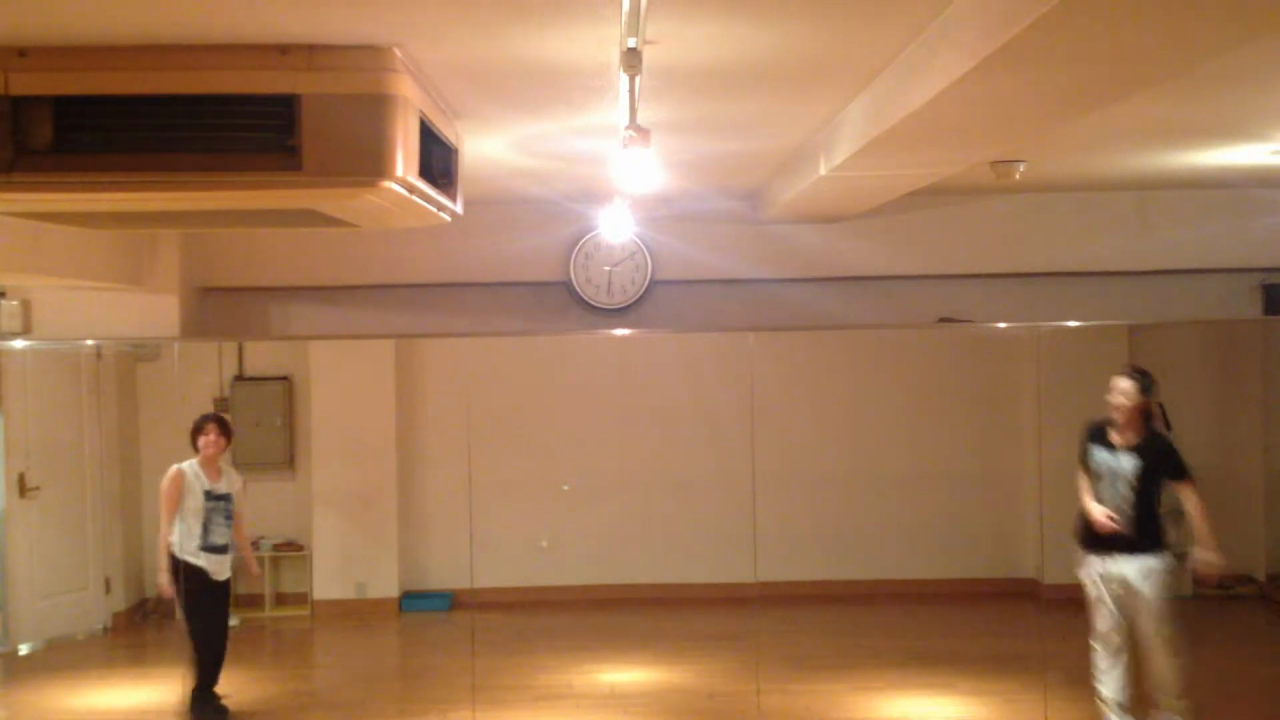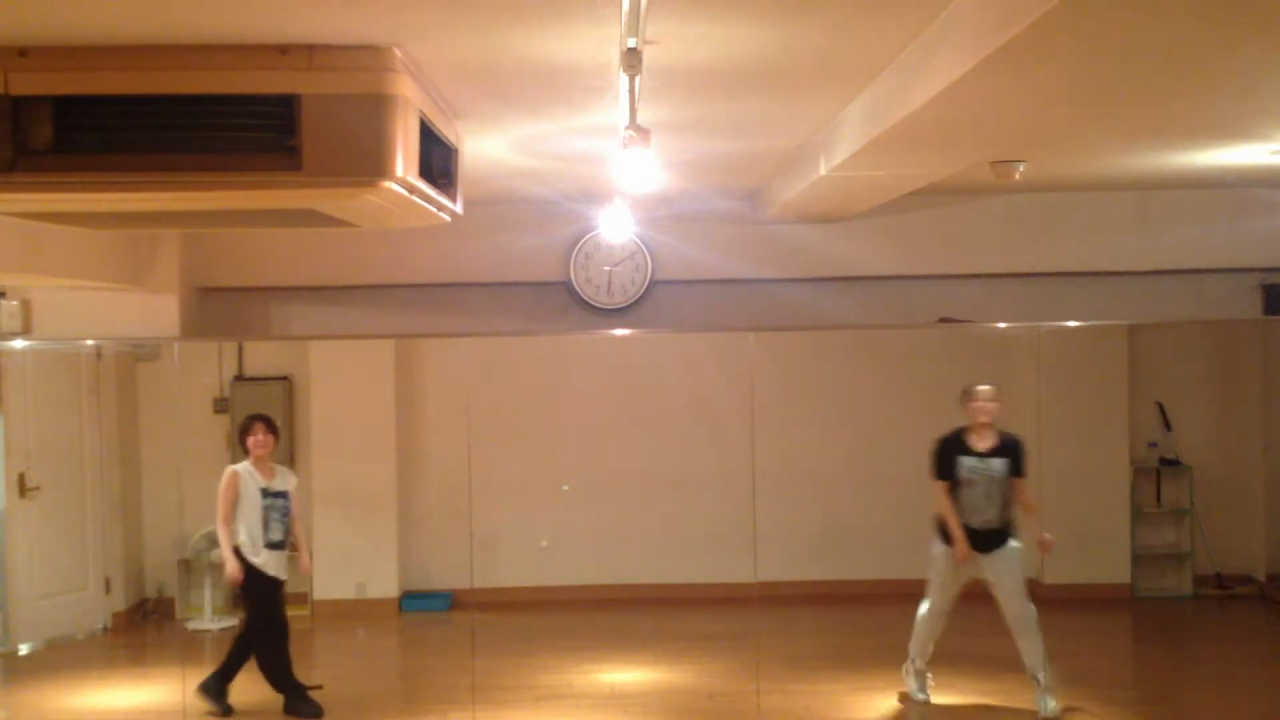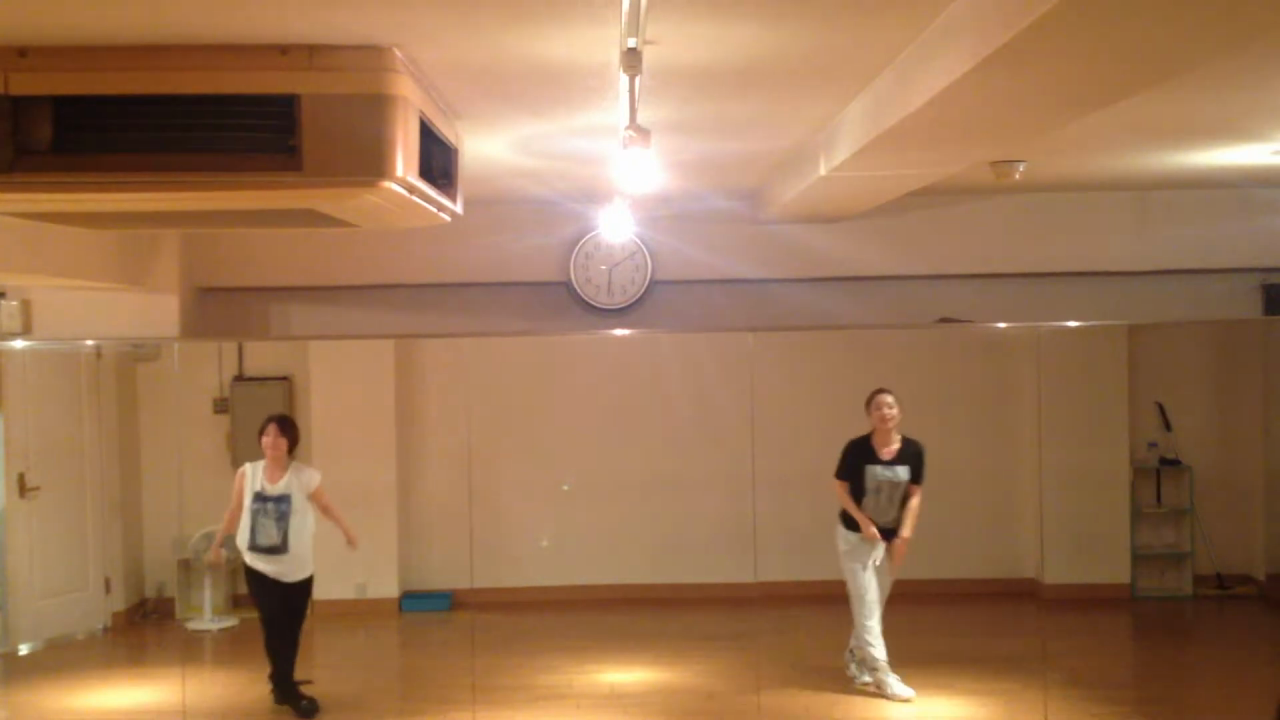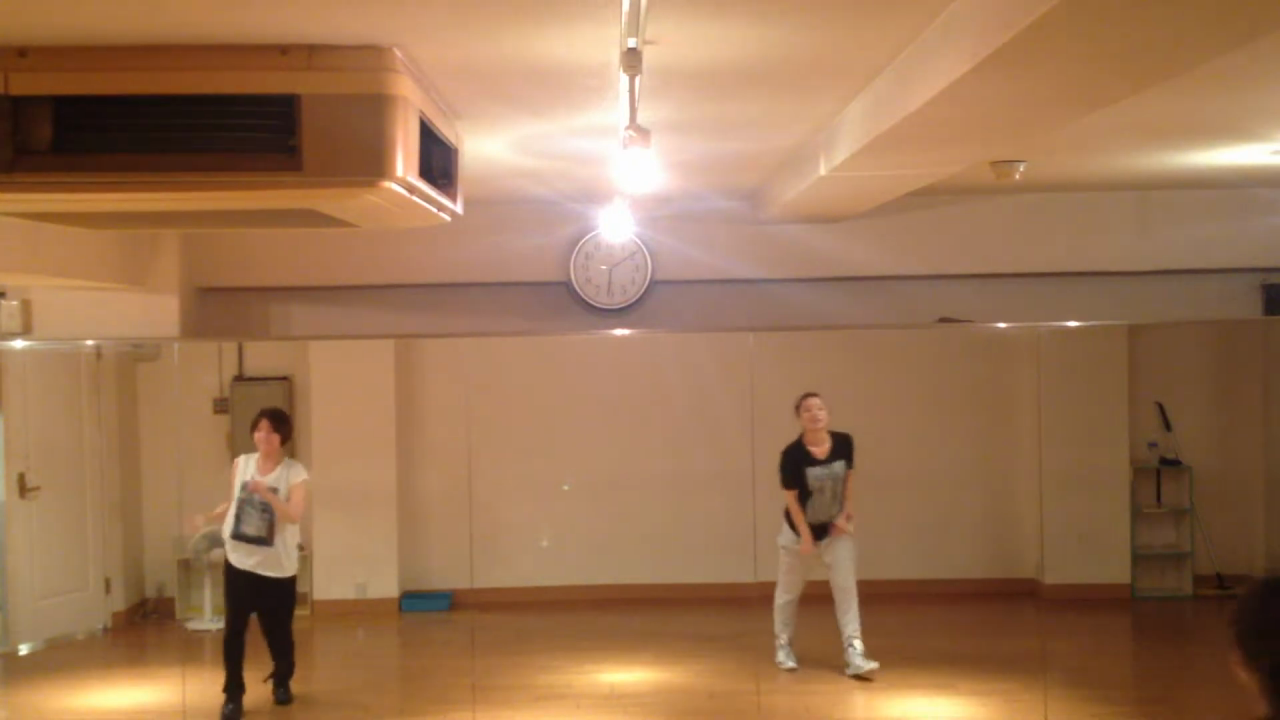
dt=0.5s
person 1, frame 1
left shoulder: (1157, 445)
right shoulder: (1094, 434)
left elbow: (1188, 494)
left wrist: (1206, 546)
right wrist: (1090, 506)
left hip: (1144, 552)
right hip: (1097, 550)
left knee: (1156, 633)
right knee: (1107, 633)
person 1, frame 2
left shoulder: (1010, 444)
right shoulder: (949, 444)
left elbow: (1018, 489)
right elbow: (941, 493)
left wrist: (1040, 529)
right wrist: (959, 537)
left hip: (998, 543)
right hip: (954, 541)
left knee: (1021, 611)
right knee: (935, 607)
left ankle: (1043, 688)
right ankle: (915, 670)
person 1, frame 3
left shoulder: (914, 451)
right shoulder: (856, 449)
left elbow: (914, 496)
right elbow: (841, 489)
left wrist: (905, 534)
right wrist: (863, 522)
left hip: (890, 535)
right hip: (856, 535)
left knee: (875, 603)
right knee: (866, 604)
left ankle: (856, 657)
right ankle: (883, 672)
person 1, frame 4
left shoulder: (844, 442)
right shoulder: (792, 454)
left elbow: (848, 478)
right elbow: (791, 499)
left wrist: (845, 515)
right wrist: (805, 536)
left hip: (837, 528)
right hip: (800, 530)
left knee: (846, 588)
right knee: (789, 589)
left ankle: (854, 654)
right ankle: (783, 646)
person 2, frame 1
left shoulder: (231, 477)
right shoulder: (180, 474)
right elbow: (167, 524)
left wrist: (249, 557)
right wrist: (163, 570)
left hip: (220, 568)
right hip: (190, 564)
left knee: (217, 636)
right knee: (206, 633)
left ankle: (204, 695)
person 2, frame 2
left shoulder: (286, 476)
right shoulder: (235, 475)
left elbow: (293, 521)
right elbow: (223, 522)
left wrist: (304, 551)
right wrist: (230, 558)
left hip: (276, 565)
right hip: (251, 565)
left knee: (257, 632)
right knee: (272, 632)
left ankle: (215, 685)
right ankle: (292, 695)
person 2, frame 3
left shoulder: (305, 477)
right shoulder: (246, 473)
left elbow: (324, 506)
right elbow: (234, 513)
left wrist: (346, 531)
right wrist: (217, 545)
left hip: (297, 569)
right hip: (259, 567)
left knee: (290, 631)
right knee: (274, 629)
left ankle: (282, 685)
right ankle: (290, 693)
person 2, frame 4
left shoulder: (294, 472)
right shoulder: (240, 464)
left elbow: (294, 516)
left wrist: (269, 496)
right wrist: (208, 518)
left hip: (279, 566)
right hip: (239, 562)
left knee: (278, 630)
right knee: (235, 630)
left ankle: (282, 682)
right ankle: (233, 694)
